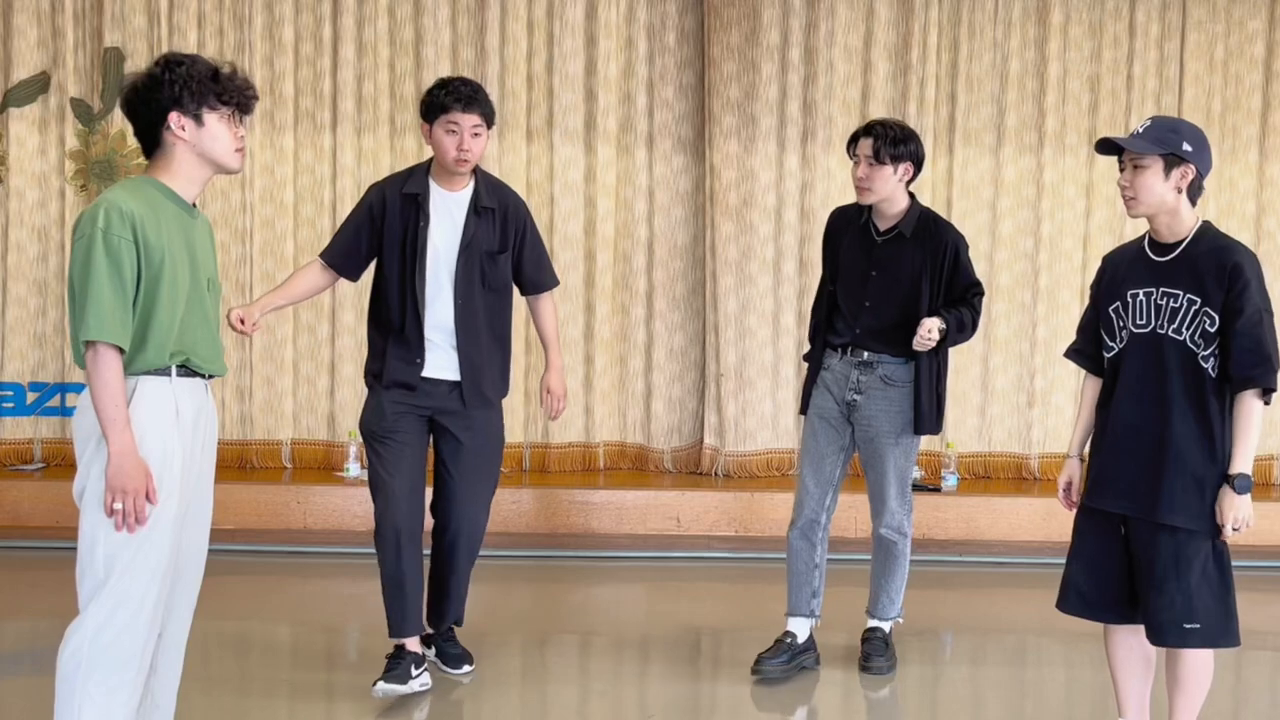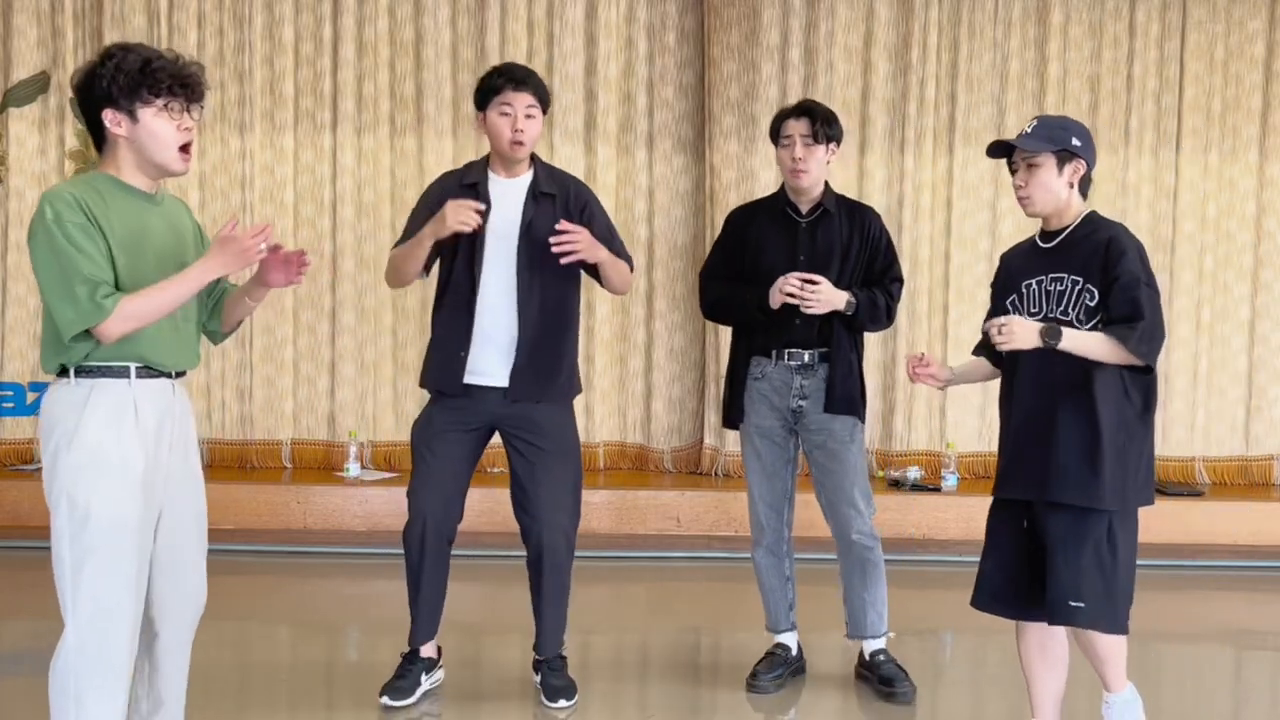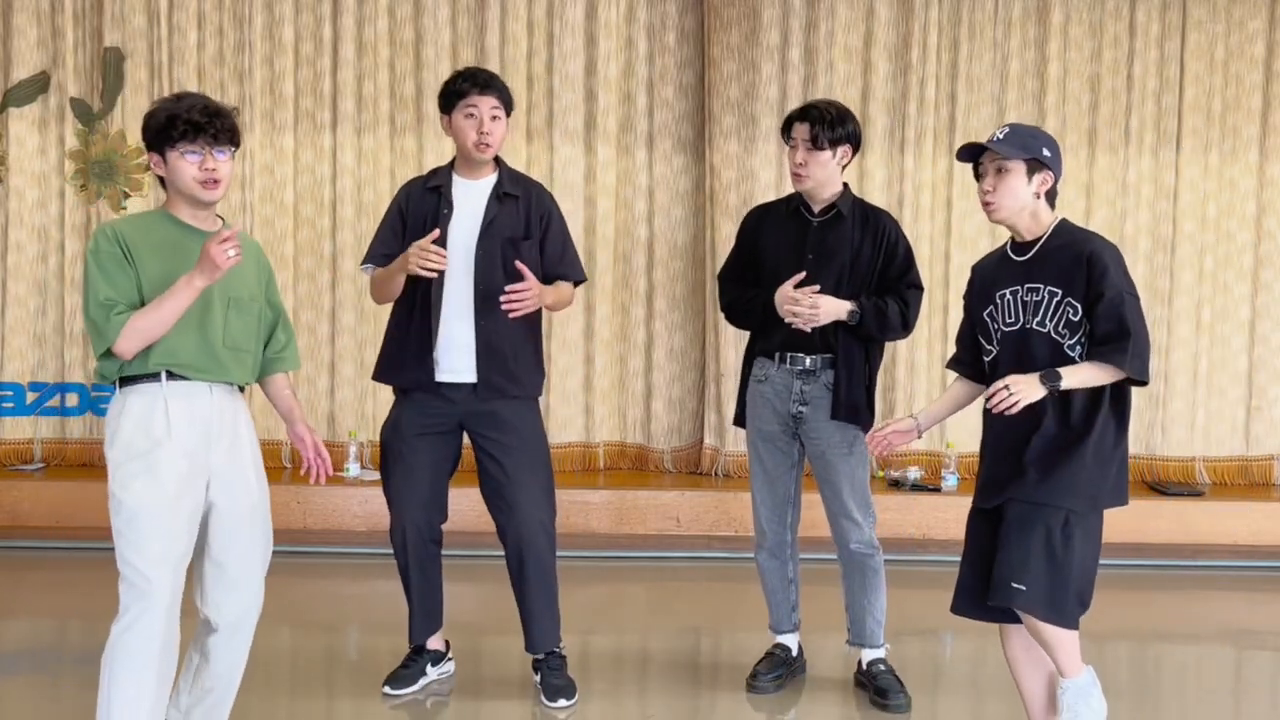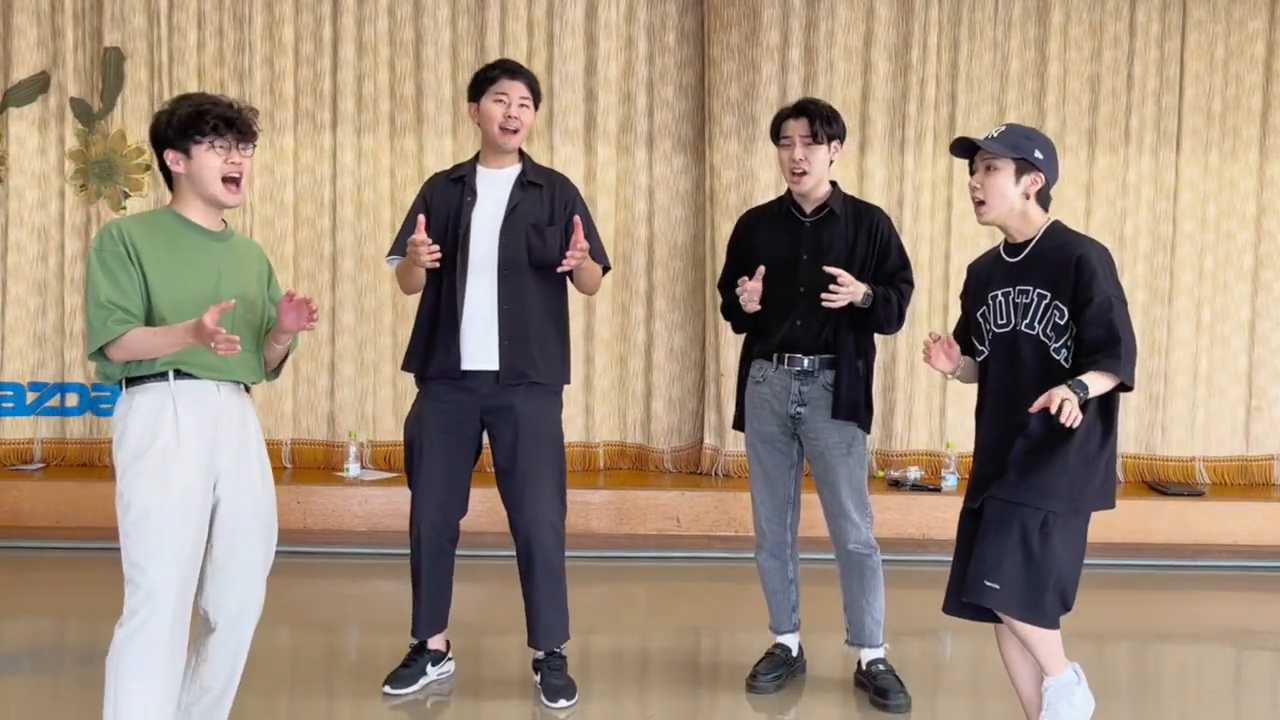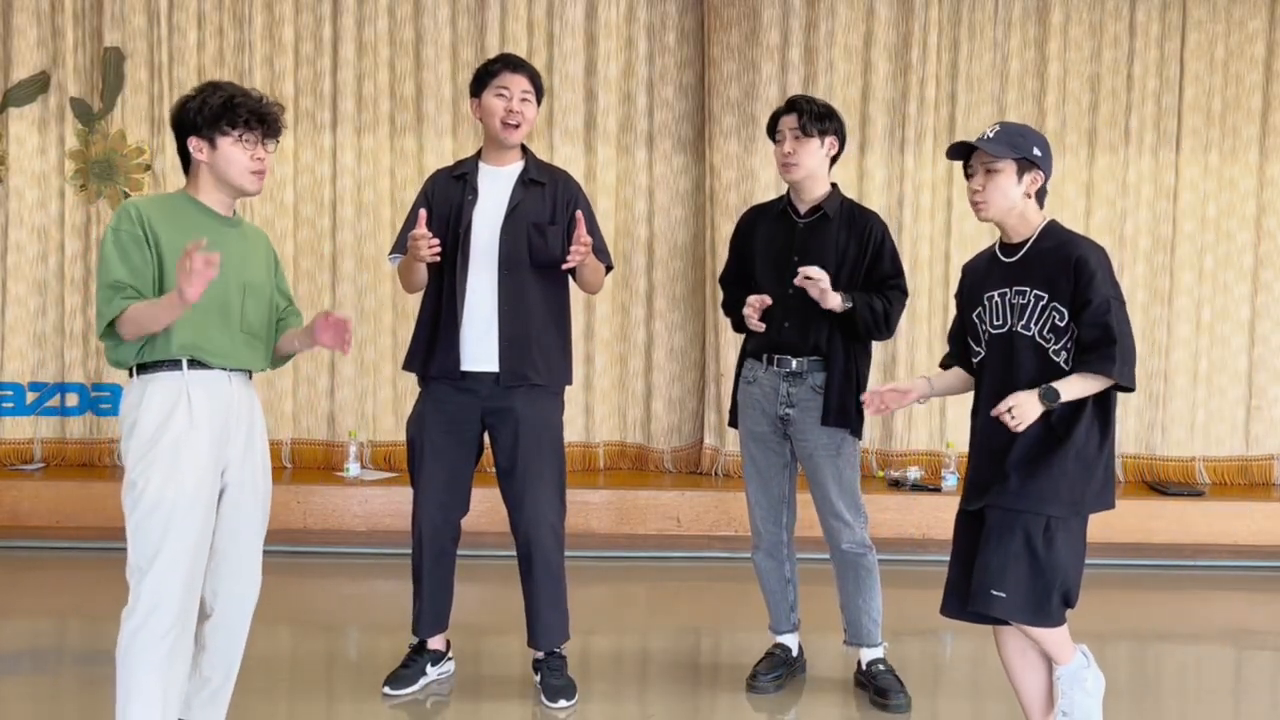
dt=1s
person 1, frame 1
left shoulder: (196, 221)
right shoulder: (118, 212)
right elbow: (101, 341)
right wrist: (122, 449)
left hip: (195, 412)
right hip: (140, 413)
left knee: (172, 599)
right knee: (121, 603)
person 1, frame 2
left shoulder: (176, 213)
right shoulder: (67, 207)
left elbow: (215, 320)
right elbow: (107, 320)
left wrist: (260, 282)
right wrist: (211, 265)
left hip: (170, 410)
right hip: (99, 412)
left knee: (178, 595)
right knee: (102, 609)
person 1, frame 3
left shoulder: (248, 253)
right shoulder: (119, 238)
left elbow: (270, 352)
right elbow: (123, 340)
left wrist: (297, 423)
right wrist: (198, 276)
left hip: (231, 420)
right hip: (154, 415)
left knee: (239, 595)
right knee: (152, 595)
person 1, frame 4
left shoulder: (251, 256)
right shoulder: (126, 236)
right elbow: (116, 342)
left wrist: (283, 332)
right wrist: (192, 333)
left hip: (238, 419)
right hip: (162, 414)
left knee: (240, 595)
right knee: (159, 592)
person 1, frame 5
left shoulder: (258, 243)
right shoulder: (140, 217)
left elbow: (274, 345)
right elbow: (124, 319)
left wrist: (311, 333)
right wrist: (181, 298)
left hip: (242, 406)
right hip: (171, 400)
left knee: (235, 584)
right knee: (166, 582)
person 2, frame 1
left shoulder: (505, 206)
right shoulder: (389, 198)
left elbow: (538, 288)
right elbow: (329, 266)
left wrist: (554, 362)
right wrist: (261, 305)
left hip: (474, 388)
right hip: (400, 383)
left knee: (464, 516)
right knee: (396, 509)
left ankle: (442, 628)
right ankle: (407, 649)
person 2, frame 2
left shoulder: (570, 195)
right shoulder: (449, 192)
left elbow: (623, 282)
right elbow: (397, 274)
left wrist: (598, 252)
right wrist: (435, 229)
left hip: (540, 391)
right hip: (459, 388)
left knee: (550, 526)
right knee: (427, 517)
left ankle: (550, 656)
right ankle: (423, 652)
person 2, frame 3
left shoulder: (532, 200)
right shoulder: (416, 197)
left elbow: (567, 285)
right elbow: (378, 289)
left wrist: (542, 295)
right wrist: (403, 264)
left hip: (505, 388)
right hip: (425, 387)
left knee: (529, 521)
right knee: (412, 519)
left ankle: (547, 653)
right ankle: (429, 646)
person 2, frame 4
left shoulder: (555, 191)
right shoulder: (442, 189)
left elbow: (591, 283)
right elbow: (406, 283)
left wrist: (580, 261)
right wrist: (414, 259)
left hip: (527, 381)
right hip: (447, 377)
left knee: (539, 518)
right knee: (431, 514)
left ankle: (549, 654)
right ankle: (431, 646)
person 2, frame 5
left shoulder: (558, 189)
right shoulder: (443, 186)
left elbow: (594, 282)
right elbow: (410, 282)
left wrist: (583, 259)
right wrist: (415, 256)
left hip: (528, 381)
right hip: (448, 378)
left knee: (539, 520)
right knee: (433, 515)
left ankle: (549, 654)
right ankle: (431, 646)
person 3, frame 1
left shoulder: (940, 238)
right shoulder: (841, 225)
left elbow: (969, 306)
left wrist: (940, 326)
right wrist: (816, 357)
left hip: (894, 383)
right hip: (833, 374)
left knee: (890, 517)
right knee: (809, 509)
left ankle: (879, 627)
right ankle: (799, 633)
person 3, frame 2
left shoulder: (861, 222)
right shoulder: (746, 221)
left elbow: (887, 302)
right elbow: (711, 297)
left wrist: (843, 300)
right wrist: (764, 297)
left hip: (830, 382)
right hip: (763, 381)
left knee: (855, 521)
right knee: (768, 523)
left ankle: (873, 649)
right ankle: (785, 643)
person 3, frame 3
left shoulder: (876, 227)
right shoulder: (762, 221)
left elbow: (905, 310)
right elbow: (730, 297)
left wrist: (845, 310)
right wrist: (773, 302)
left hip: (836, 388)
right hip: (769, 384)
left knee: (855, 529)
right knee: (771, 524)
left ankle: (871, 657)
right ankle: (786, 643)
person 3, frame 4
left shoulder: (868, 222)
right shoulder: (755, 224)
left elbow: (897, 307)
right elbow: (730, 310)
left wrist: (862, 294)
right wrist: (744, 304)
left hip: (835, 387)
right hip: (767, 385)
left knee: (853, 529)
right knee: (771, 526)
left ankle: (871, 657)
right ankle: (786, 644)
person 3, frame 5
left shoulder: (862, 226)
right shoulder: (756, 223)
left elbow: (888, 315)
right elbow: (730, 293)
left wrist: (836, 300)
right wrist: (745, 311)
left hip: (824, 389)
right hip: (758, 386)
left knee: (847, 529)
right knee: (767, 526)
left ankle: (871, 657)
right ankle: (786, 644)
person 4, frame 1
left shoulder: (1231, 265)
right shoulder: (1118, 266)
right wrist: (1075, 453)
left hip: (1189, 480)
right hip: (1115, 475)
left knee: (1185, 617)
right knee: (1117, 608)
person 4, frame 2
left shoulder: (1114, 247)
right shoulder: (1016, 262)
left elbow: (1140, 343)
left wrist: (1048, 333)
right wrist: (948, 374)
left hip: (1094, 460)
right hip: (1026, 461)
left knee: (1084, 593)
right knee: (1027, 601)
person 4, frame 3
left shoulder: (1092, 257)
right shoulder: (987, 273)
left elbow: (1126, 358)
left wrist: (1045, 380)
right wrist: (919, 423)
left hip: (1071, 460)
right hip: (1004, 461)
left knee: (1032, 587)
right knee: (1003, 601)
person 4, frame 4
left shoulder: (1083, 260)
right shoulder: (983, 272)
left elbow: (1117, 362)
left wrist: (1076, 390)
right wrist: (953, 364)
left hip: (1061, 462)
right hip: (997, 458)
left knee: (1010, 587)
right knee: (1003, 603)
person 4, frame 5
left shoulder: (1080, 260)
right shoulder: (979, 272)
left elbow: (1113, 364)
left wrist: (1046, 397)
right wrist: (920, 389)
left hip: (1057, 463)
right hip: (993, 463)
left knee: (1014, 595)
right knee: (996, 607)
left ankle: (1075, 669)
